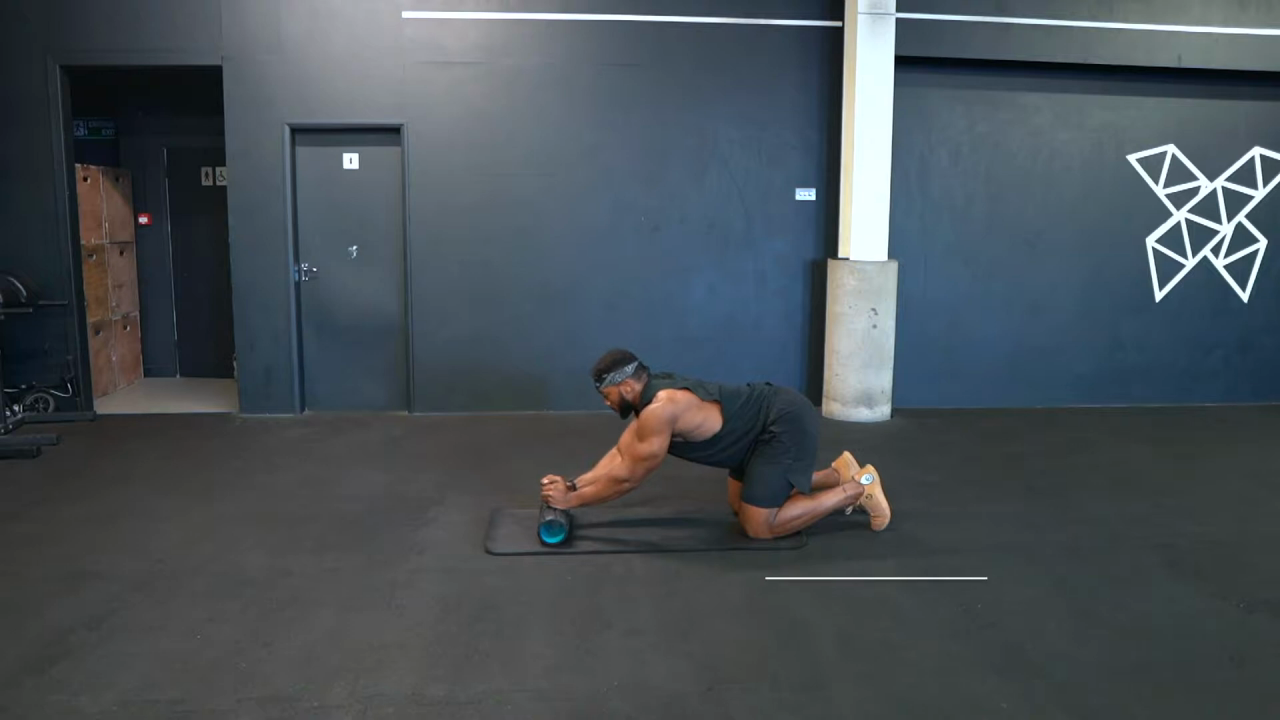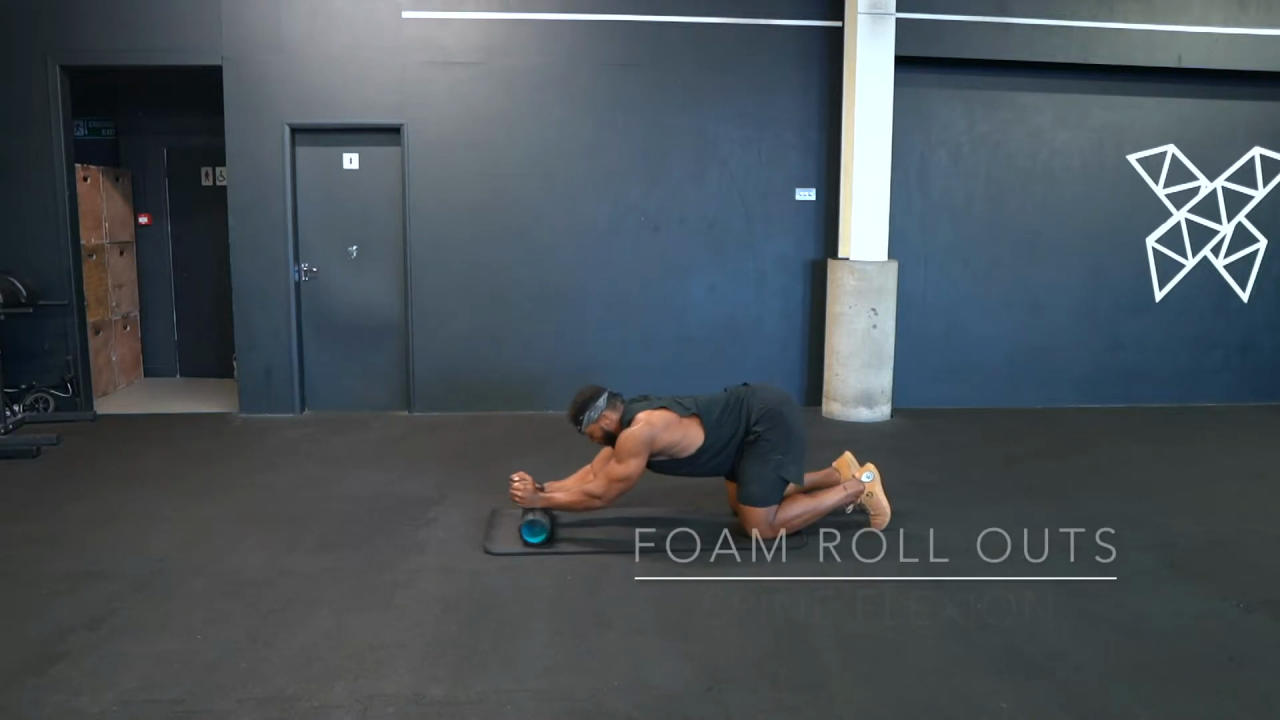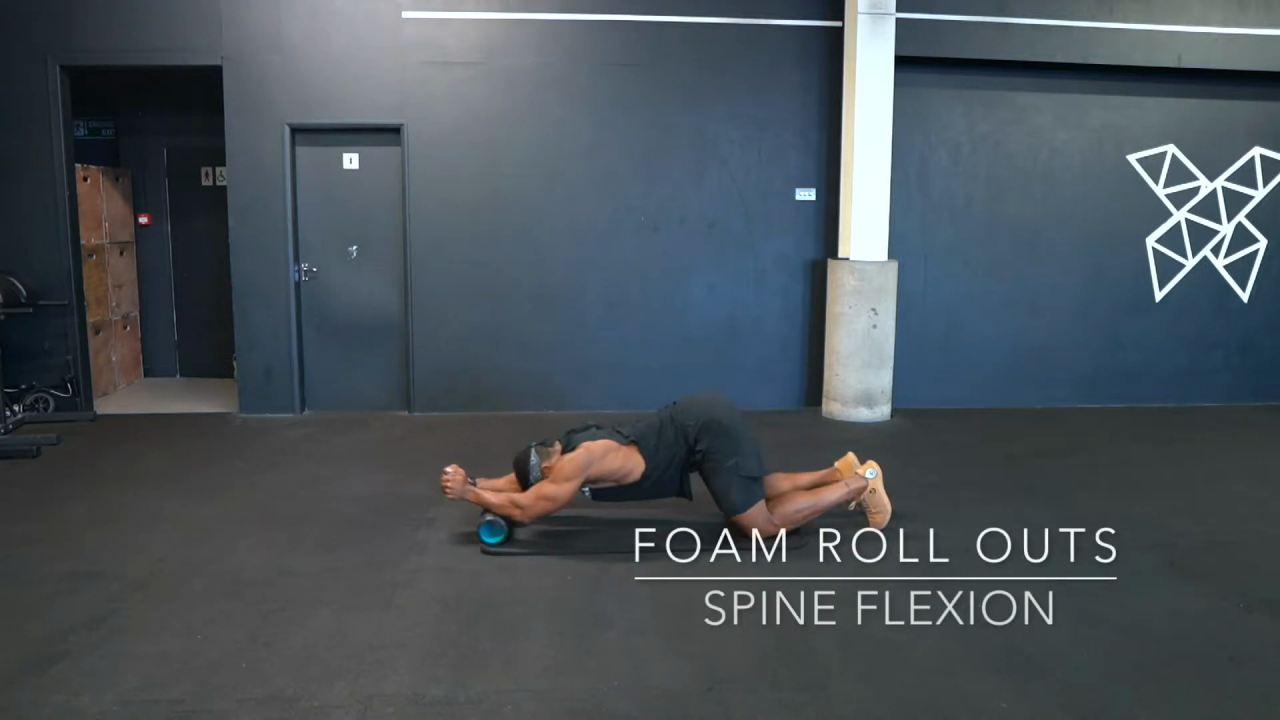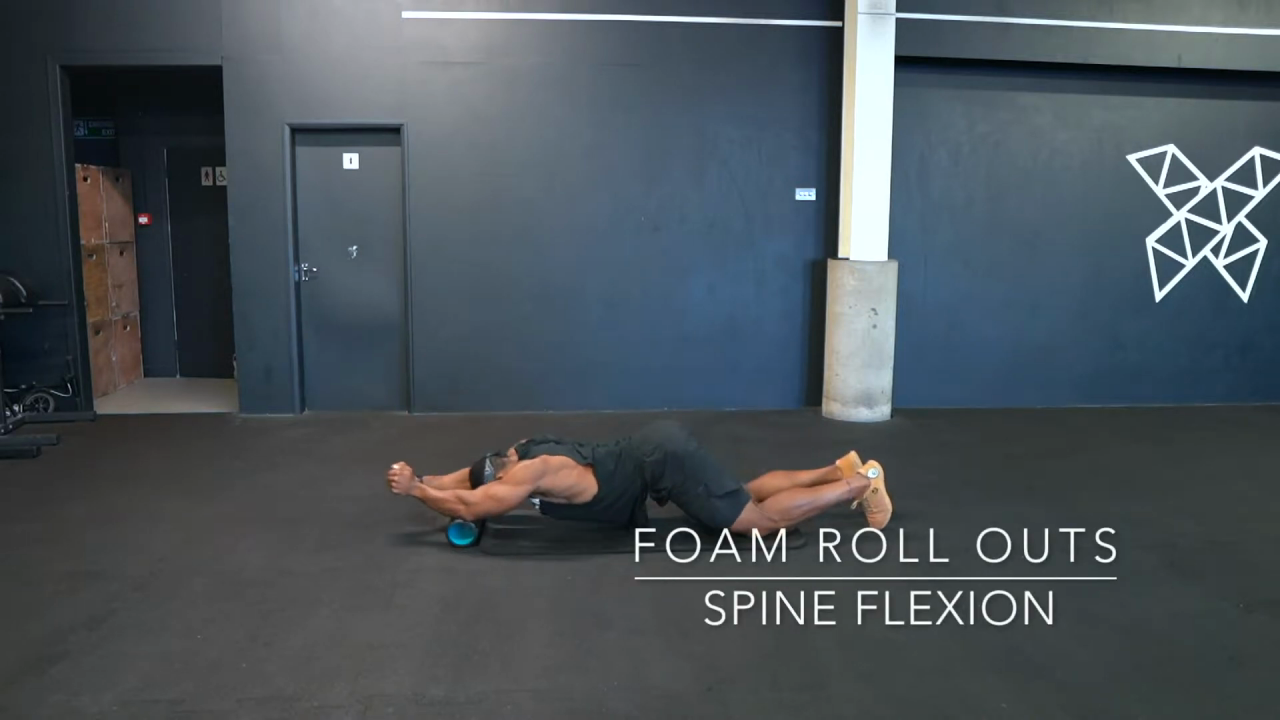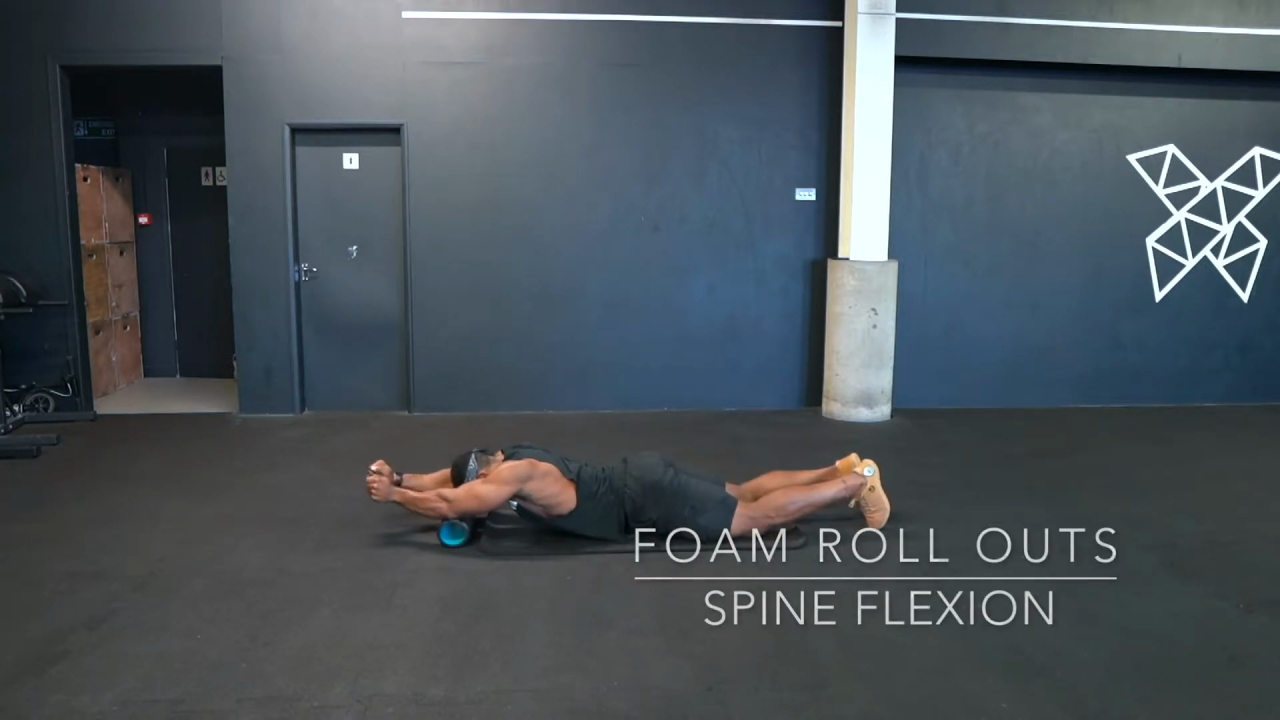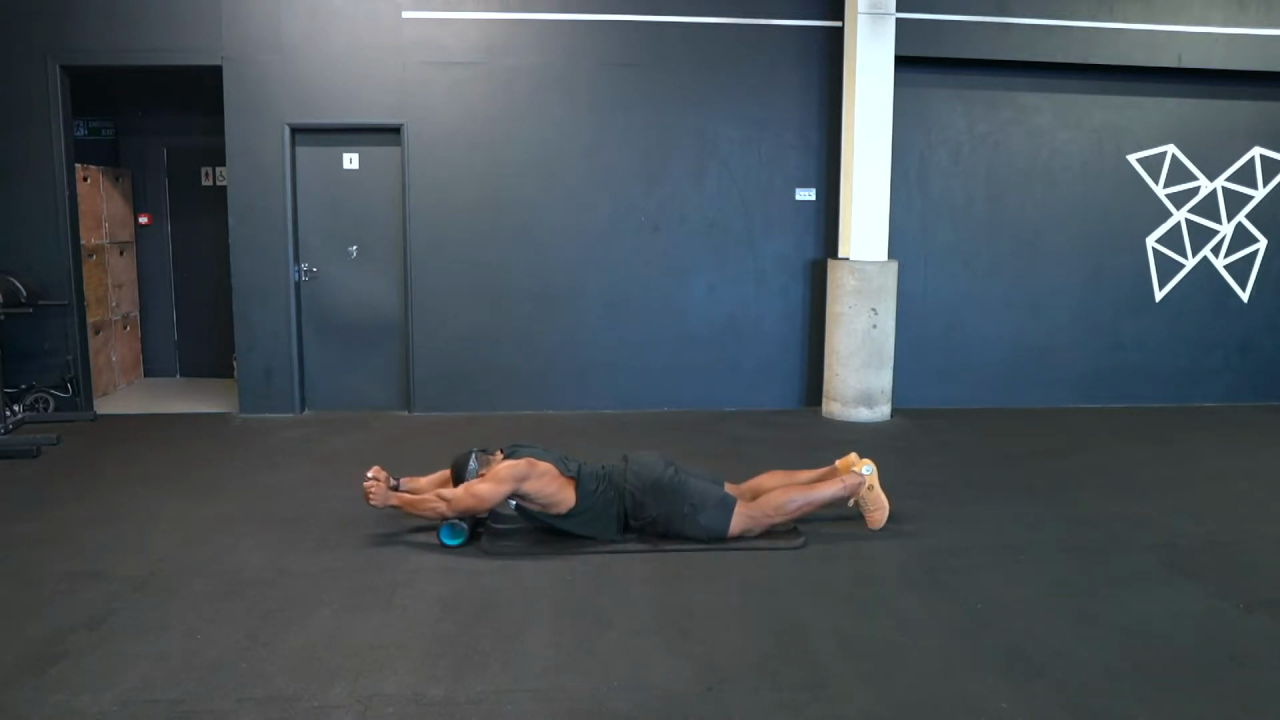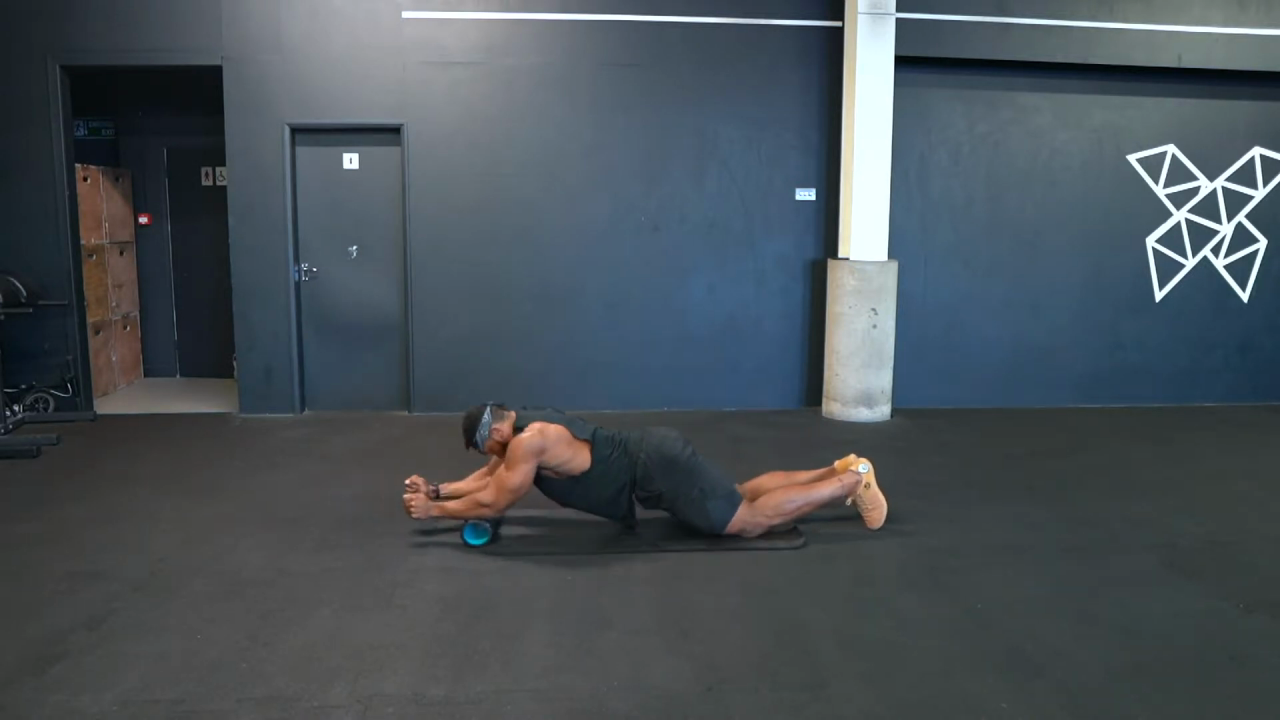
dt=0.7s
person 1, frame 1
left shoulder: (660, 411)
right shoulder: (655, 395)
left elbow: (627, 477)
right elbow: (620, 455)
left wrist: (571, 500)
right wrist: (573, 483)
left hip: (787, 424)
right hip: (772, 416)
left knee: (759, 525)
right knee: (740, 503)
left ankle: (857, 489)
right ankle: (838, 474)
person 1, frame 2
left shoulder: (639, 433)
right shoulder: (634, 417)
left elbow: (600, 494)
right elbow: (595, 472)
left wrist: (538, 501)
right wrist: (543, 487)
left hip: (769, 422)
right hip: (762, 410)
left knee: (760, 526)
right knee: (741, 503)
left ankle: (858, 487)
right ankle: (837, 472)
person 1, frame 3
left shoulder: (579, 462)
right shoulder: (568, 448)
left elbow: (525, 509)
right elbow: (521, 480)
left wrist: (469, 492)
right wrist: (475, 482)
left hip: (707, 429)
right hip: (703, 420)
left knee: (763, 523)
right knee: (752, 496)
left ankle: (860, 484)
right ankle: (840, 471)
person 1, frame 4
left shoulder: (531, 472)
right shoulder: (522, 452)
left elbow: (468, 505)
right elbow: (468, 478)
left wrist: (413, 488)
right wrist: (423, 480)
left hip: (664, 461)
right hip: (661, 447)
left knee: (761, 520)
right knee: (749, 492)
left ankle: (860, 483)
right ankle: (841, 469)
person 1, frame 5
left shoulder: (514, 476)
right shoulder: (507, 459)
left elbow: (449, 504)
right elbow: (451, 479)
left wrist: (393, 495)
right wrist: (401, 478)
left hip: (648, 499)
right hip: (643, 479)
left knee: (757, 516)
right knee: (744, 492)
left ankle: (857, 482)
right ankle: (841, 470)
person 1, frame 6
left shoulder: (513, 474)
right shoulder: (508, 457)
left elbow: (447, 503)
right elbow: (451, 477)
left wrist: (390, 500)
right wrist: (398, 483)
left hip: (647, 498)
right hip: (642, 477)
left knee: (755, 517)
right knee: (743, 492)
left ankle: (854, 481)
right ankle: (842, 469)
person 1, frame 7
left shoulder: (529, 441)
right shoulder: (527, 425)
left elbow: (493, 505)
right elbow: (488, 477)
left wrist: (435, 511)
right wrist: (438, 490)
left hip: (659, 469)
right hip: (655, 456)
left knee: (751, 521)
right knee: (744, 493)
left ankle: (851, 480)
right ankle: (840, 470)
